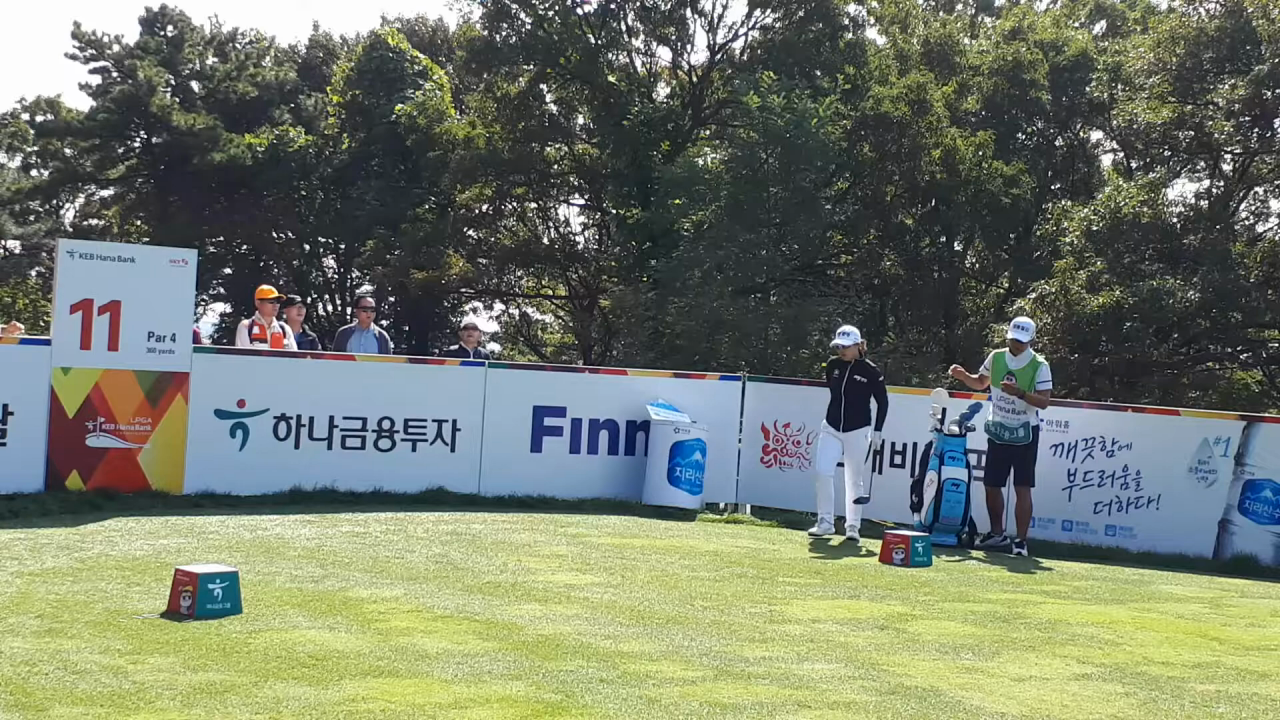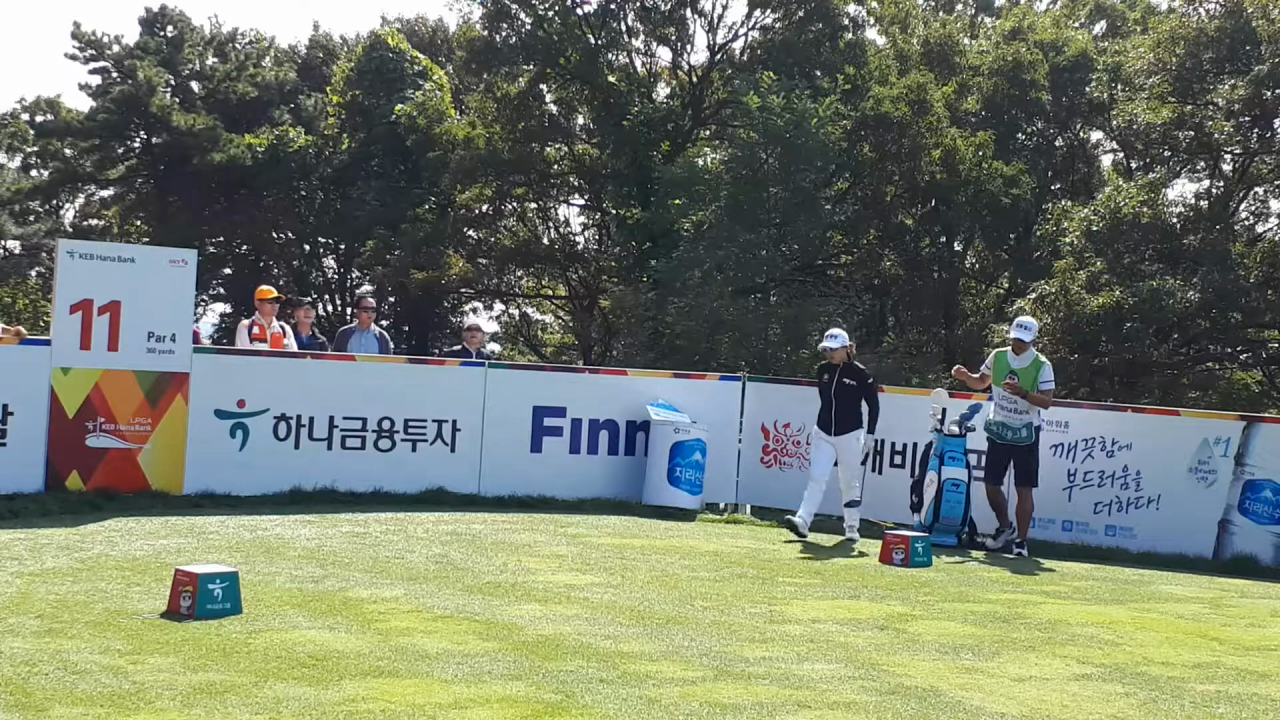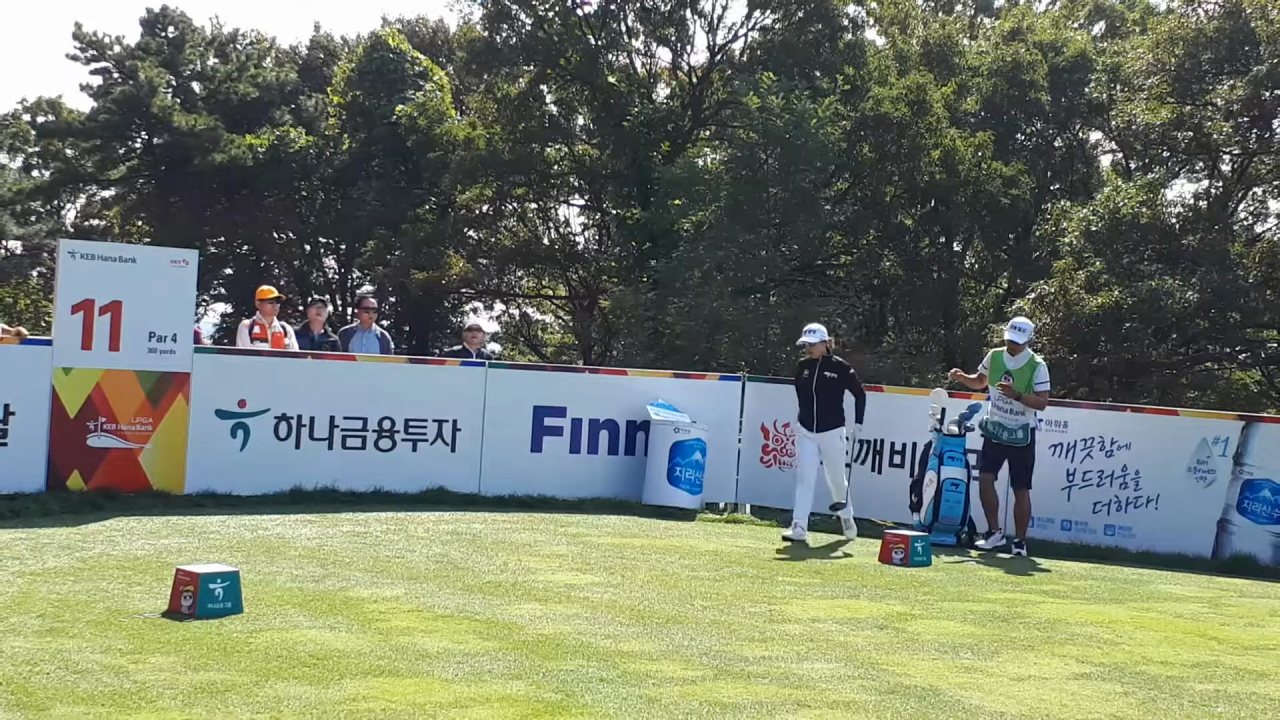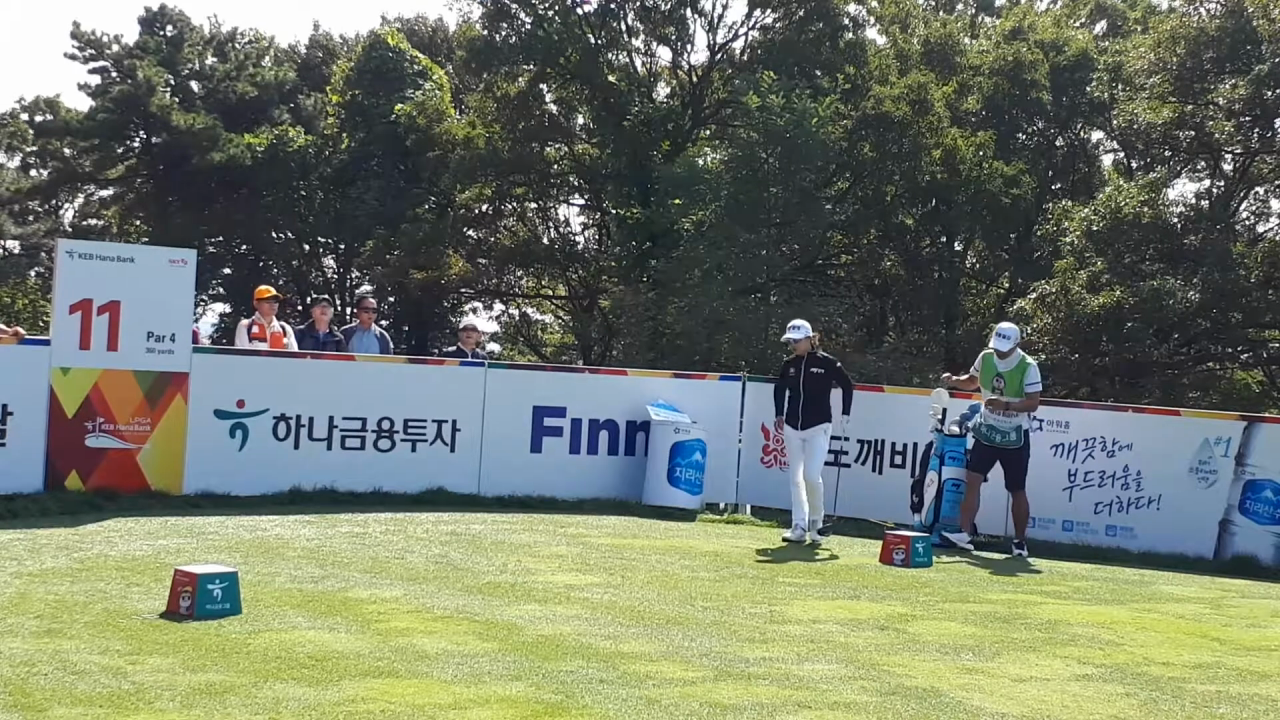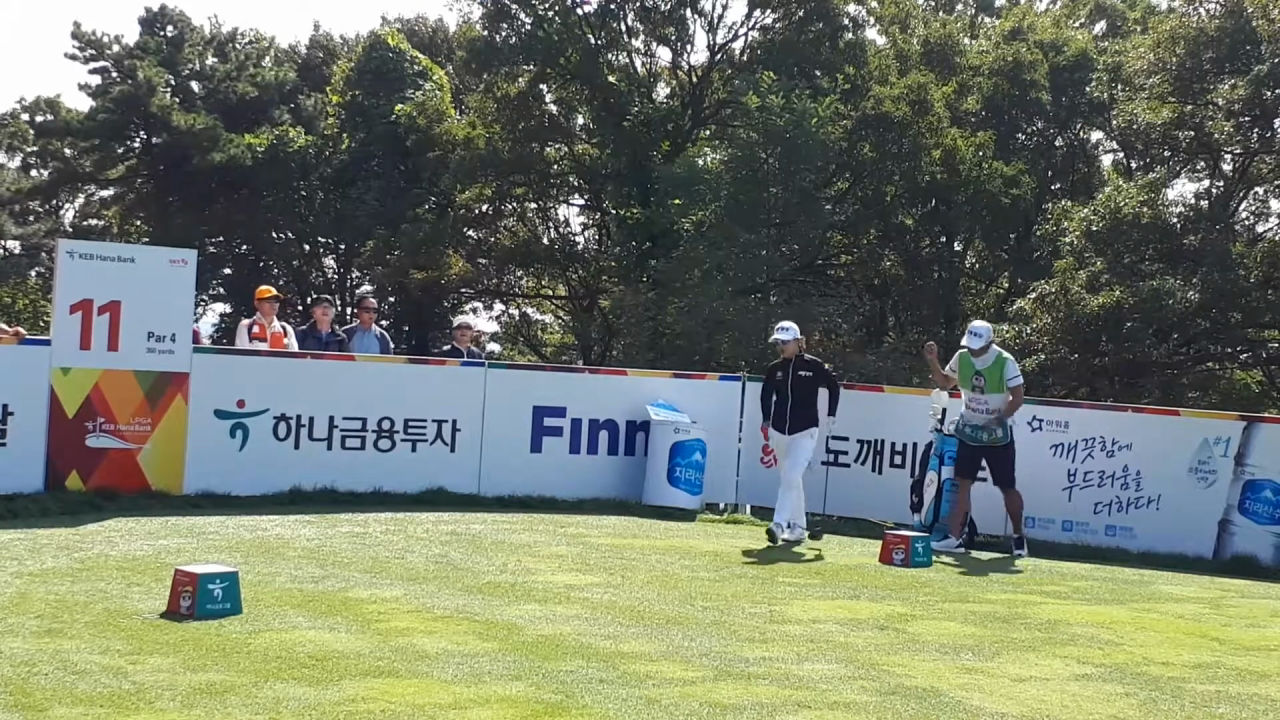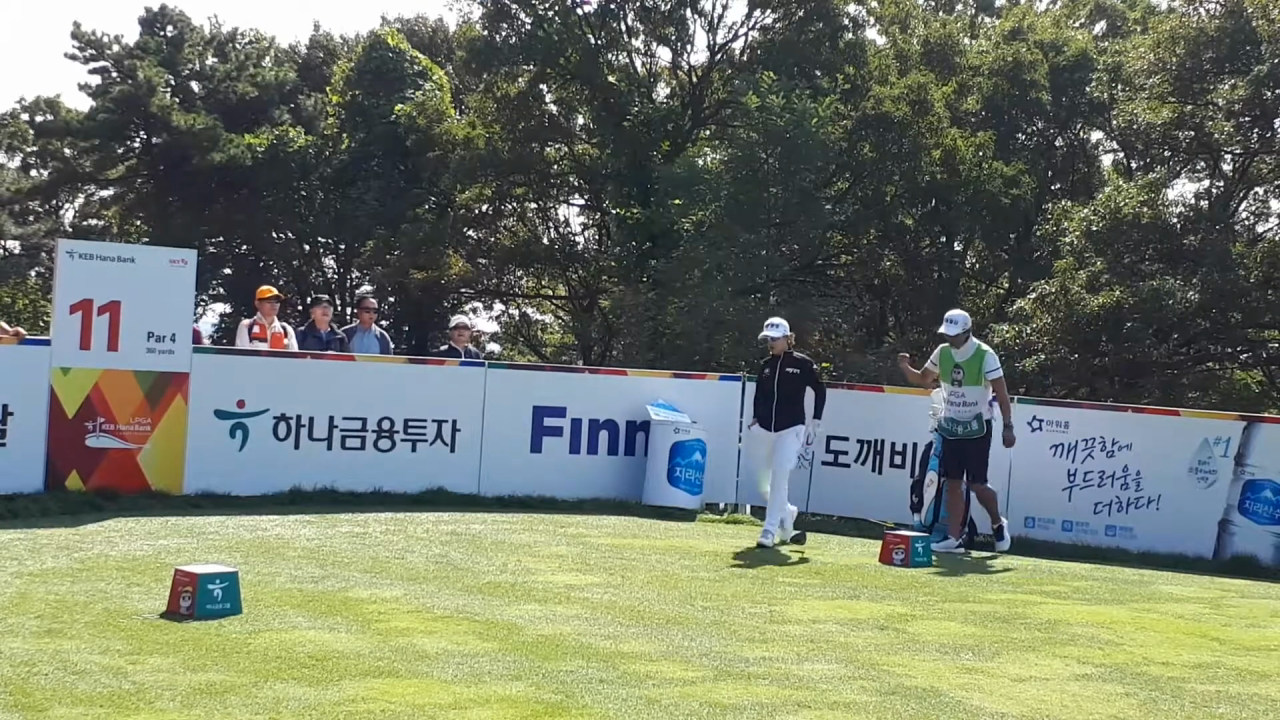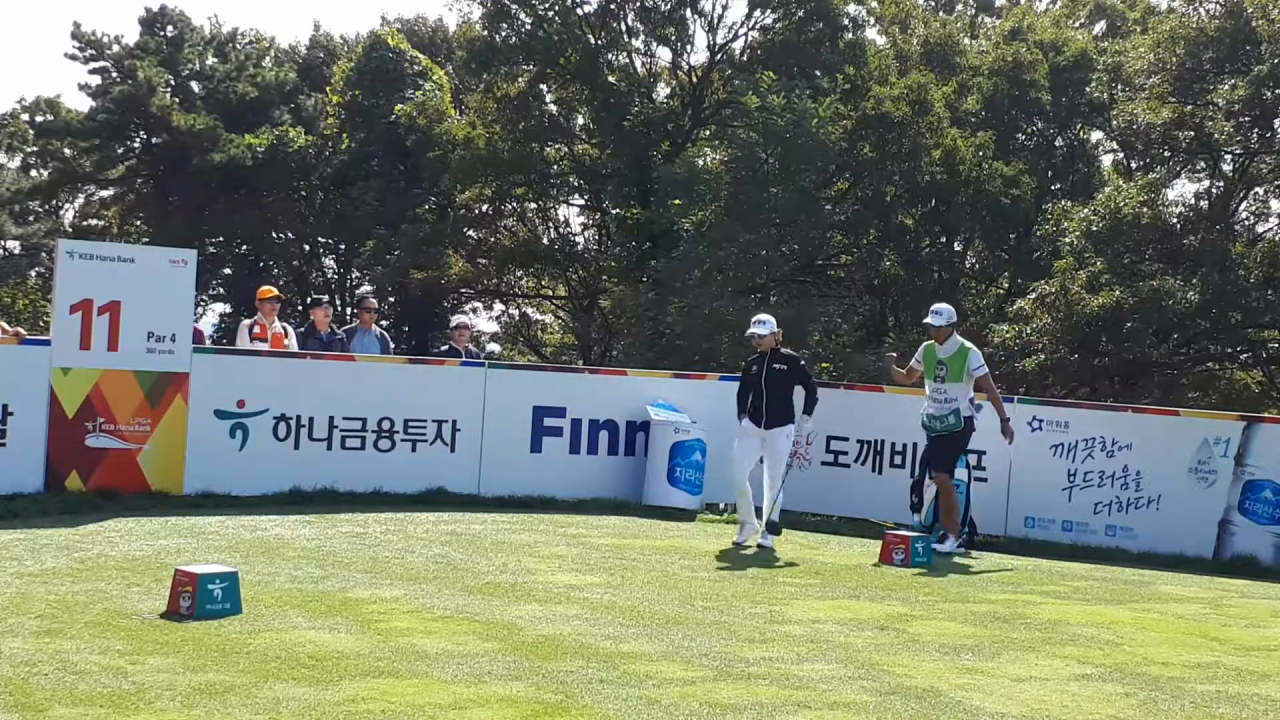
dt=0.2s
person 1, frame 1
left shoulder: (1039, 366)
right shoulder: (996, 358)
left elbow: (1044, 402)
right elbow: (980, 383)
left wrist: (1020, 393)
right wrist: (963, 376)
left hip: (1024, 434)
right hip: (998, 432)
left knee: (1022, 488)
right knee: (991, 486)
left ankle: (1020, 539)
right ankle: (997, 533)
person 1, frame 2
left shoulder: (1041, 365)
right shoulder: (997, 357)
left elbow: (1047, 401)
right elbow: (981, 382)
left wrist: (1023, 393)
right wrist: (965, 376)
left hip: (1026, 434)
right hip: (998, 431)
left knee: (1024, 489)
right knee: (992, 485)
left ankle: (1020, 540)
right ankle: (1005, 527)
person 1, frame 3
left shoulder: (1037, 366)
right shoulder: (994, 356)
left elbow: (1042, 402)
right elbow: (980, 381)
left wrist: (1016, 395)
right wrist: (963, 378)
left hip: (1021, 434)
right hip: (994, 430)
left knee: (1021, 490)
right knee: (985, 479)
left ankle: (1019, 540)
right ankle: (994, 532)
person 1, frame 4
left shoulder: (1027, 367)
right shoulder: (985, 358)
left elbow: (1033, 403)
right elbow: (972, 382)
left wrist: (1005, 405)
right wrist: (954, 380)
left hip: (1014, 436)
right hip: (986, 431)
left knee: (1017, 491)
right knee: (972, 479)
left ankle: (1020, 540)
right ankle: (964, 534)
person 1, frame 5
left shoulder: (1005, 362)
right shoulder: (961, 358)
left elbow: (1017, 399)
right elbow: (944, 382)
left wrist: (996, 420)
right wrist: (931, 361)
left hip: (998, 435)
right hip: (969, 432)
left knee: (1008, 488)
right knee: (962, 483)
left ankle: (1018, 536)
right ankle: (954, 537)
person 1, frame 6
left shoulder: (984, 355)
right shoulder: (941, 353)
left elbow: (1001, 392)
right elbow: (922, 380)
left wrist: (1007, 427)
right wrist: (905, 367)
left hip: (977, 428)
right hip: (950, 427)
left knee: (977, 485)
right knee: (951, 483)
left ankle: (998, 524)
right ankle: (954, 538)
person 1, frame 7
left shoulder: (968, 353)
right shoulder: (927, 350)
left elbow: (989, 388)
right elbow: (908, 377)
left wrist: (1004, 420)
right wrist: (892, 368)
left hip: (958, 424)
right hip: (934, 424)
left knee: (940, 477)
right knee: (944, 480)
left ankle: (949, 535)
right ankle: (954, 536)
person 2, frame 1
left shoulder: (871, 372)
right shoulder: (833, 365)
left elbow: (882, 402)
left wrist: (878, 431)
left hip: (858, 431)
right hip: (831, 428)
left knee: (854, 480)
right knee: (823, 472)
left ankle: (853, 526)
right ankle: (825, 522)
person 2, frame 2
left shoulder: (860, 374)
right shoulder: (823, 369)
left elbow: (873, 405)
left wrist: (869, 434)
left hip: (849, 435)
right hip: (822, 433)
left knee: (850, 483)
right knee: (816, 478)
left ankle: (852, 526)
right ankle: (802, 521)
person 2, frame 3
left shoulder: (840, 367)
right shoulder: (803, 366)
left elbow: (859, 394)
left wrist: (858, 424)
left hip: (832, 431)
right hip: (805, 430)
left knee: (836, 480)
right knee: (805, 478)
left ankle: (847, 519)
right ankle: (799, 527)
person 2, frame 4
left shoulder: (827, 363)
right shoulder: (788, 365)
left elbow: (847, 386)
right elbow: (780, 389)
left wrist: (845, 415)
right wrist: (779, 415)
left hip: (818, 427)
right hip: (792, 428)
left knee: (811, 476)
right knee: (796, 478)
left ankle: (816, 522)
right ankle: (800, 527)
person 2, frame 5
left shoulder: (814, 365)
right shoulder: (775, 369)
left elbow: (834, 388)
right elbow: (766, 394)
left wrist: (830, 417)
right wrist: (766, 421)
left hip: (805, 432)
right hip: (779, 431)
left knee: (791, 479)
right knee: (791, 481)
left ankle: (779, 526)
right ankle: (798, 527)
person 2, frame 6
left shoulder: (803, 364)
right shoulder: (765, 366)
left elbow: (820, 391)
left wrist: (816, 420)
right wrist: (755, 419)
left hip: (790, 431)
right hip: (763, 430)
left knee: (779, 481)
right knee: (764, 482)
left ankle: (770, 532)
right ankle: (786, 512)
person 2, frame 7
left shoulder: (791, 360)
right shoulder: (752, 364)
left elbow: (811, 388)
right elbow: (743, 392)
left wrist: (806, 417)
right wrist: (743, 417)
left hip: (781, 429)
right hip: (753, 426)
left knee: (775, 482)
right knee: (738, 475)
left ankle: (768, 532)
right ankle: (748, 524)
